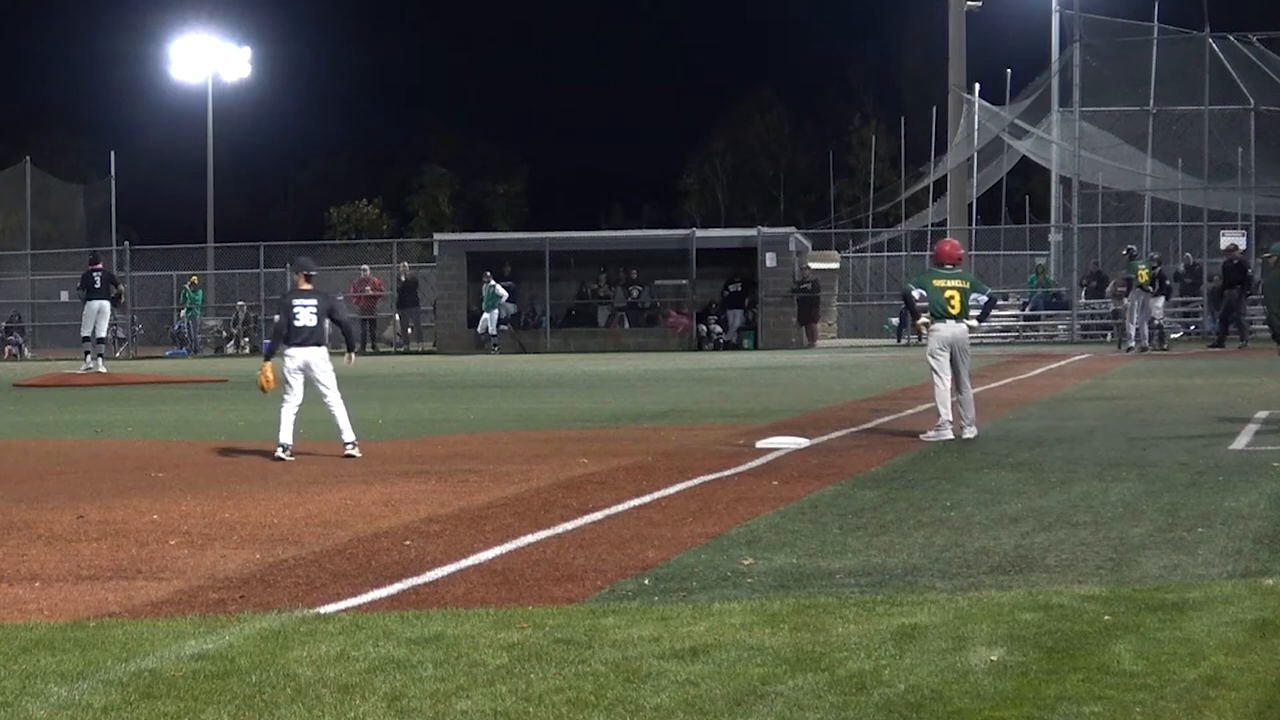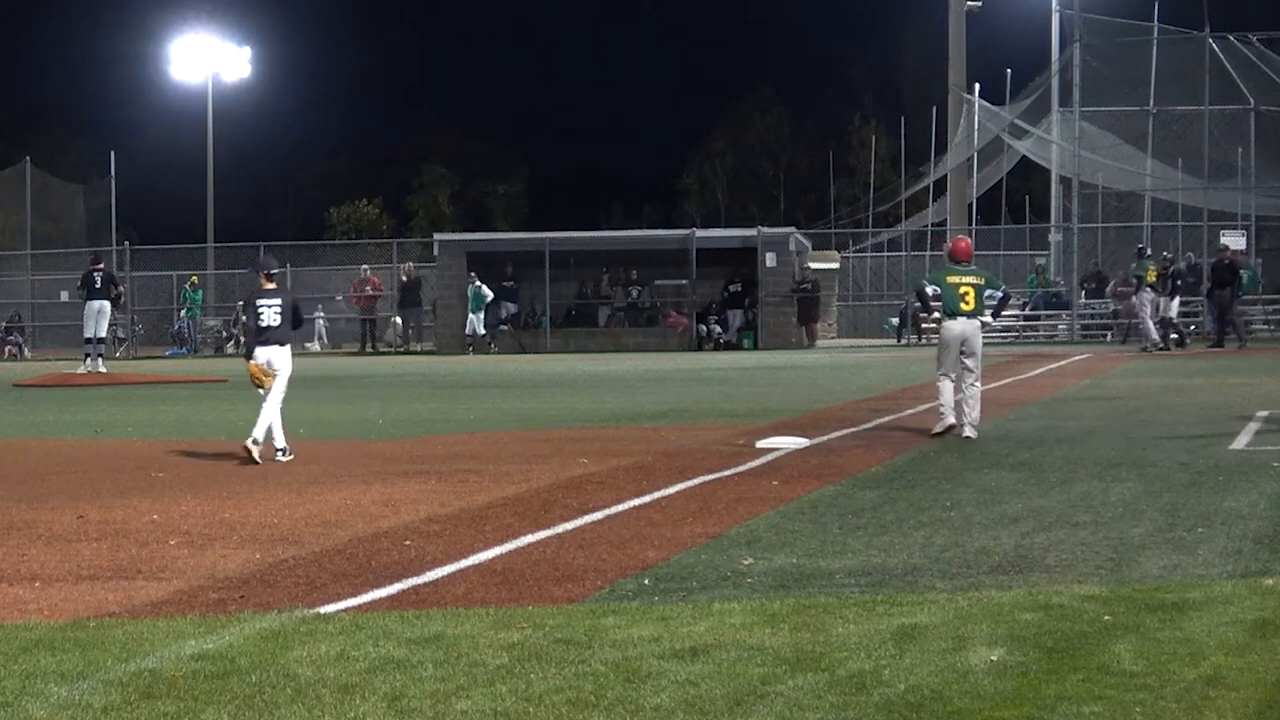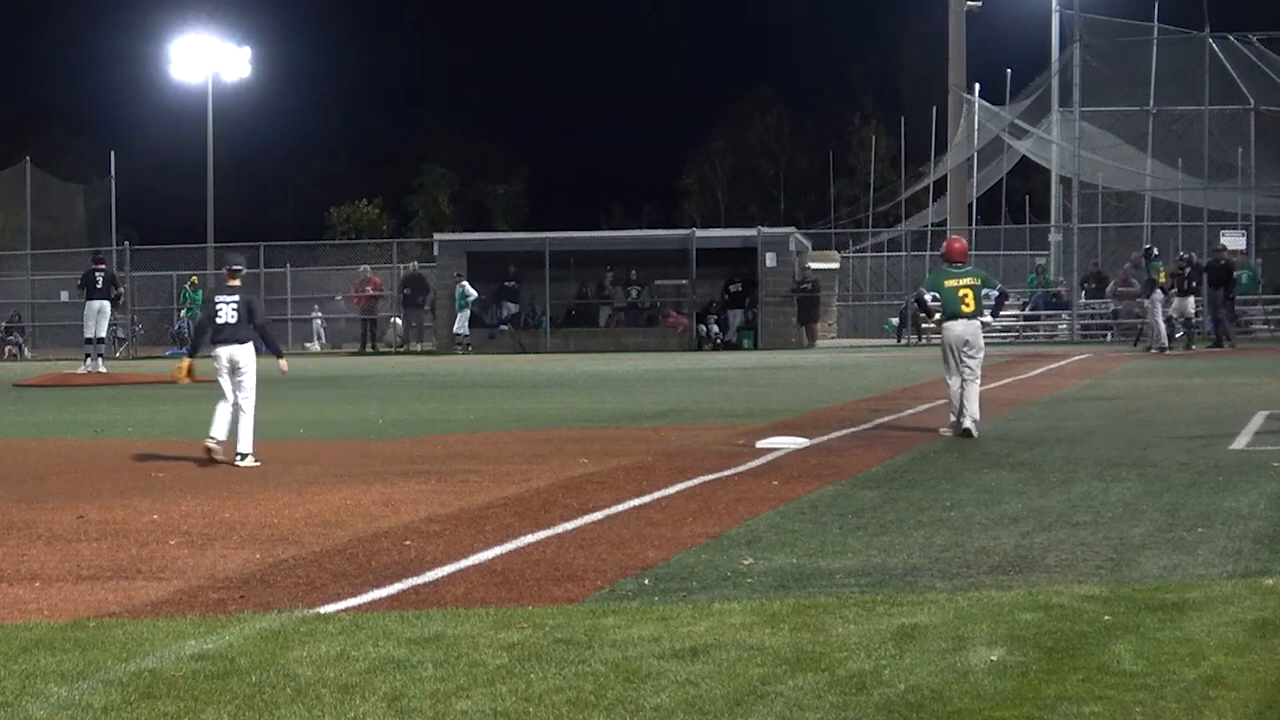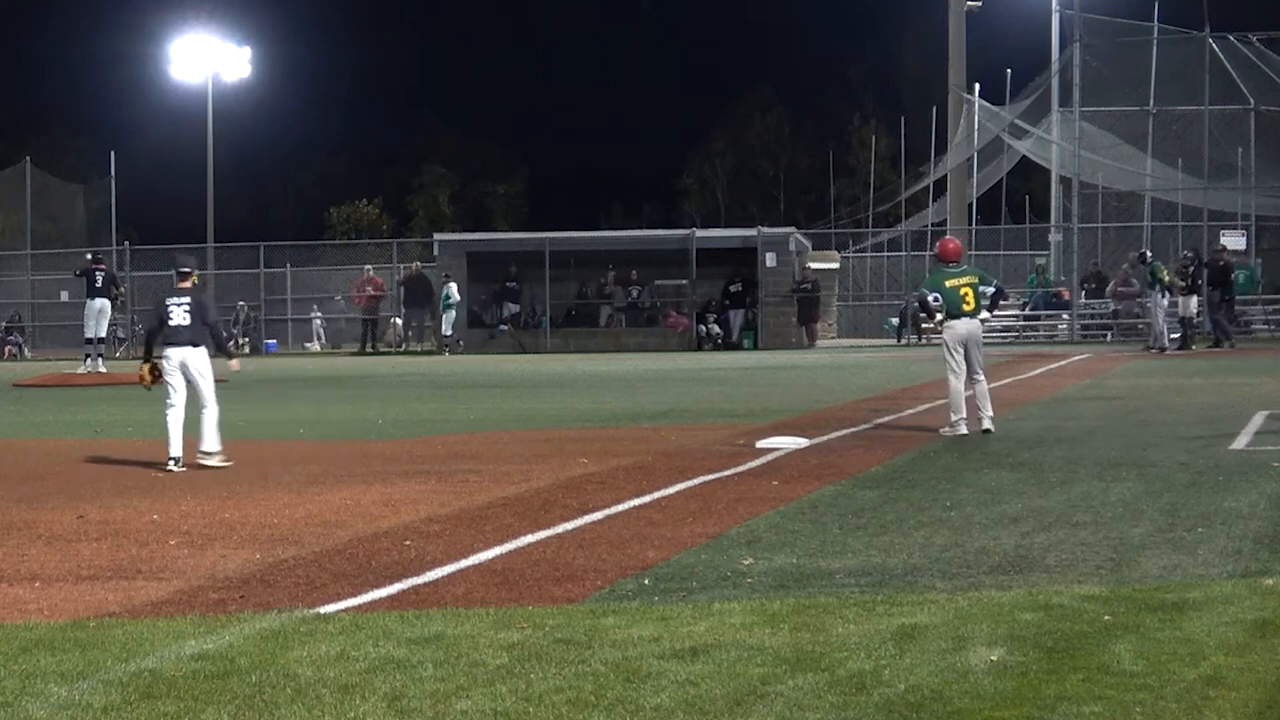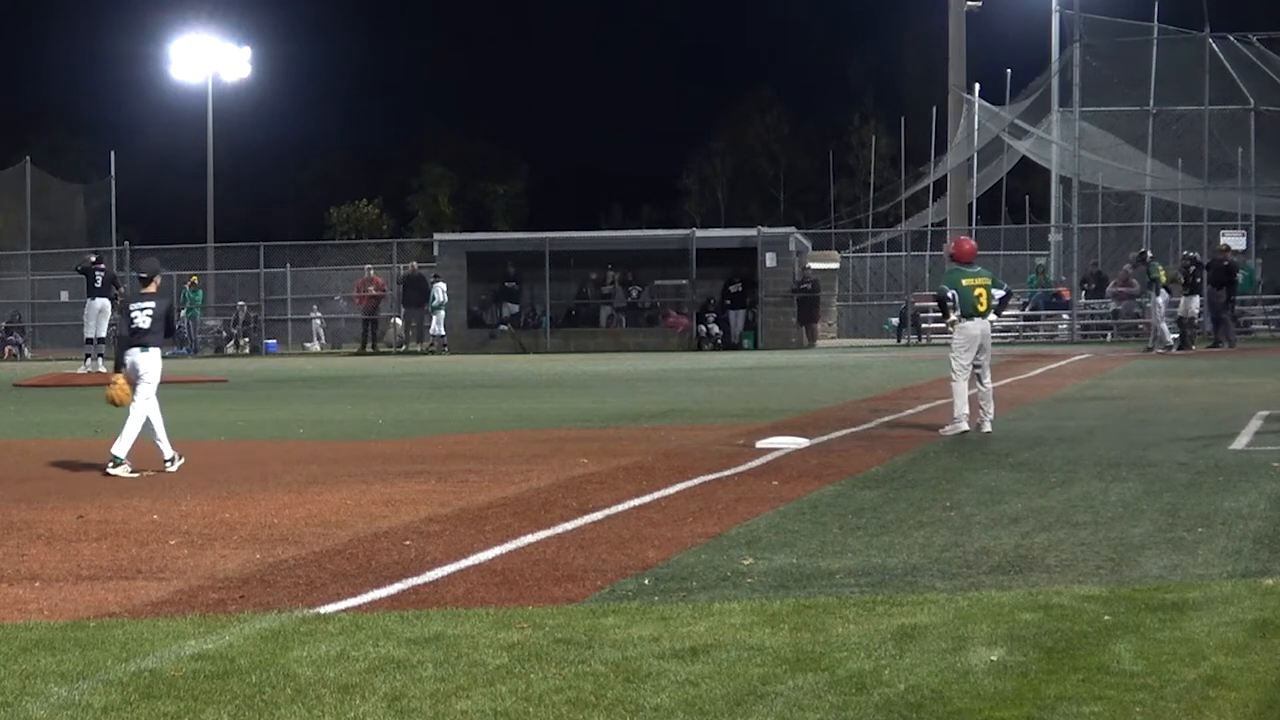
dt=0.4s
person 1, frame 1
left shoulder: (288, 299)
right shoulder: (323, 299)
left elbow: (279, 330)
right elbow: (344, 324)
left wrist: (268, 358)
right wrist: (350, 349)
left hip: (293, 354)
right hip: (317, 354)
left knee: (290, 401)
right knee: (333, 399)
left ankle: (283, 446)
right ankle: (349, 443)
person 1, frame 2
left shoulder: (253, 299)
right shoulder: (288, 298)
left elbow: (250, 329)
right elbow: (299, 321)
left wrist: (249, 358)
left hip: (259, 352)
right hip: (280, 352)
left knee: (270, 401)
right knee: (274, 401)
left ankle: (281, 448)
right ankle: (255, 440)
person 1, frame 3
left shoulder: (215, 296)
right shoulder: (248, 297)
left elbow: (202, 327)
right elbow: (261, 327)
left wrist: (190, 356)
right wrist: (279, 355)
left hip: (220, 351)
right hip: (243, 350)
left knee: (227, 399)
right knee: (245, 402)
left ankle: (215, 438)
right ankle: (243, 454)
person 1, frame 4
left shoulder: (165, 299)
right shoulder: (200, 297)
left elbow: (152, 330)
right elbow: (213, 327)
left wrist: (147, 359)
right wrist: (229, 354)
left hip: (170, 354)
right hip: (195, 354)
left knee: (175, 407)
right knee: (209, 405)
left ankle: (174, 457)
right ankle: (208, 451)
person 1, frame 5
left shoulder: (128, 304)
right shoulder: (164, 302)
left elbow: (123, 337)
right elbow: (170, 332)
left wrist: (117, 370)
left hip: (130, 356)
right hip: (150, 356)
left knee: (150, 406)
right knee: (138, 410)
left ankle: (169, 457)
right ankle: (117, 460)
person 2, frame 1
left shoulder: (928, 277)
right shoulder: (967, 279)
left elbow: (907, 294)
right elbow: (991, 299)
left wrist: (917, 317)
right wrist: (978, 320)
left hip: (938, 330)
right hip: (961, 330)
left knee: (942, 380)
right knee: (963, 381)
left ankle: (944, 427)
right ankle: (969, 427)
person 2, frame 2
left shoulder: (942, 273)
right shoulder: (981, 275)
left elbow: (921, 290)
right elbow: (1005, 295)
left wrist: (931, 312)
right wrist: (992, 317)
left hip: (950, 326)
right hip: (973, 327)
left knee: (945, 375)
right knee: (971, 380)
left ankle: (947, 416)
right ankle: (970, 427)
person 2, frame 3
left shoulder: (939, 276)
right shoulder: (978, 275)
left elbow: (920, 297)
right elbow: (1002, 293)
left wrist: (933, 316)
right wrist: (991, 316)
left hip: (951, 328)
right hip: (974, 328)
left knee: (954, 378)
right knee: (972, 378)
left ankle: (956, 423)
right ankle: (969, 420)
person 2, frame 4
left shoulder: (937, 277)
right shoulder: (974, 273)
left elbow: (922, 299)
right elbow: (999, 290)
left wrist: (934, 316)
right wrist: (988, 312)
left hip: (953, 328)
right hip: (974, 326)
left knee: (956, 376)
right knee: (977, 374)
left ankle: (958, 424)
right ankle: (986, 418)
person 2, frame 5
left shoulder: (953, 274)
right shoulder: (986, 274)
left elbow: (942, 296)
right elbow: (1007, 292)
left wrist: (947, 316)
right wrist: (995, 314)
left hip: (964, 328)
right hip: (984, 326)
left knee: (960, 376)
right knee: (984, 376)
left ankle: (960, 420)
right ankle: (986, 421)
